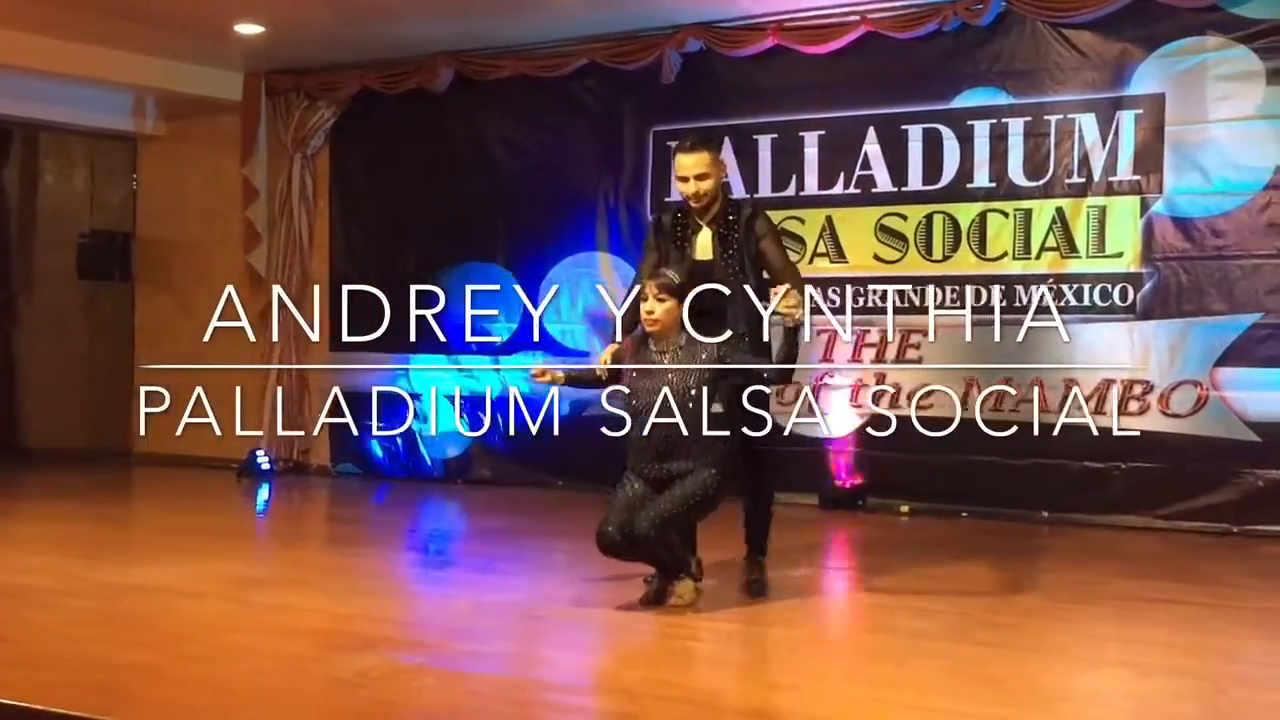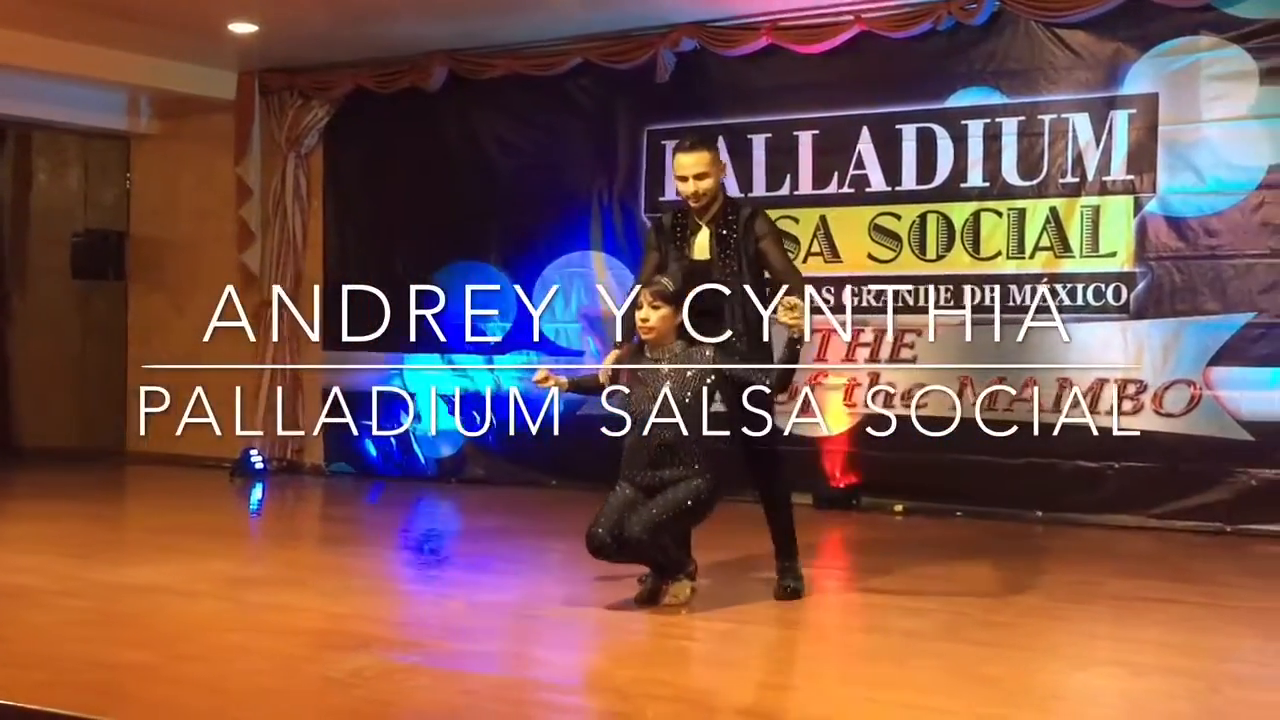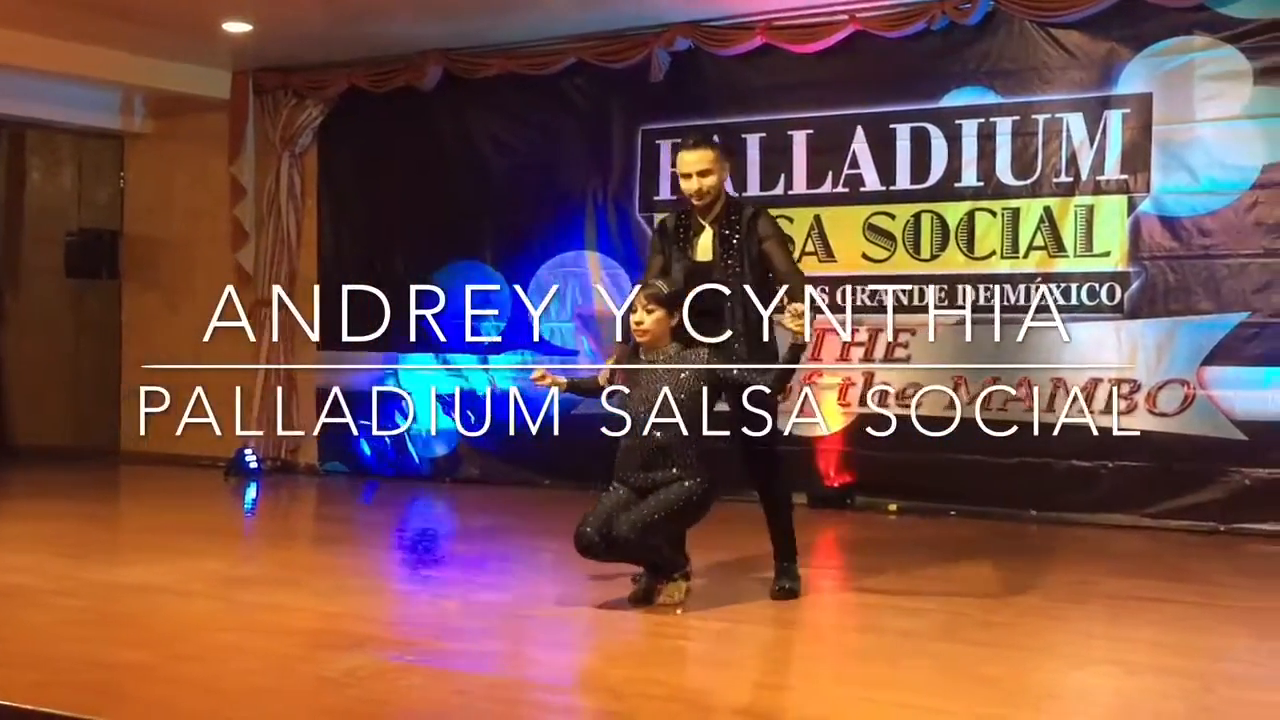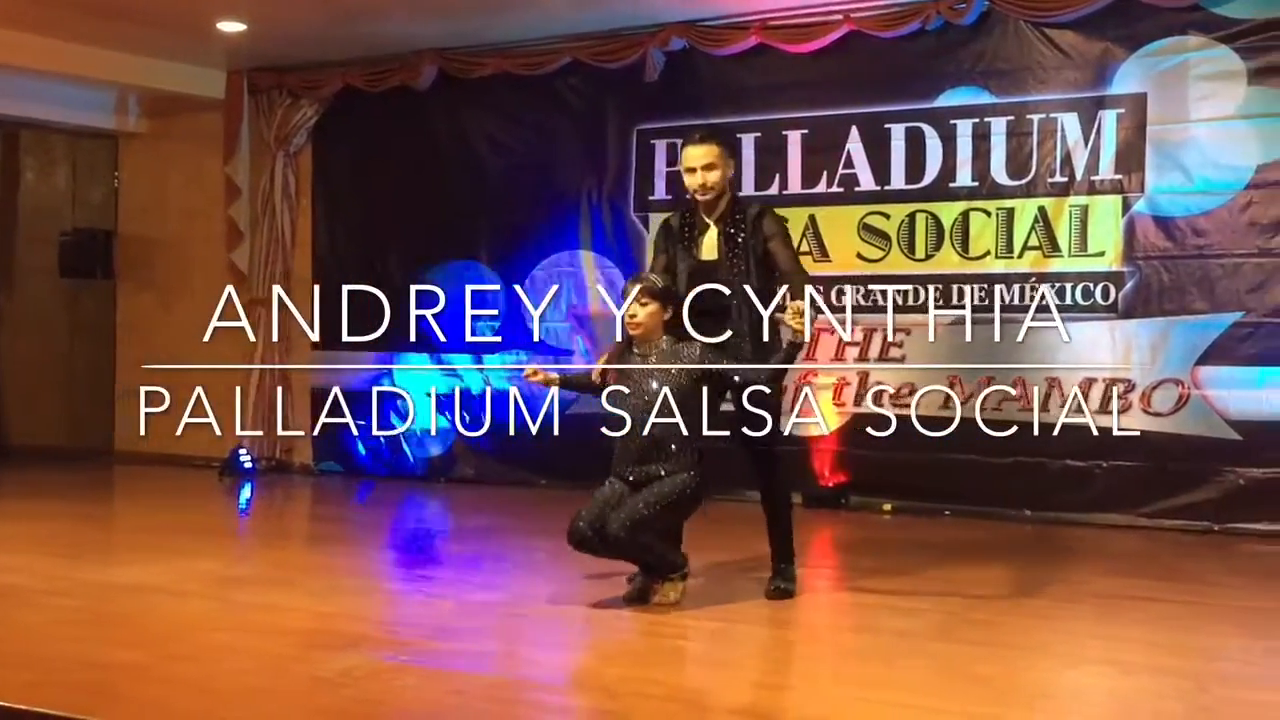
dt=0.1s
person 1, frame 1
left shoulder: (750, 222)
right shoulder: (666, 228)
left elbow: (785, 274)
left wrist: (792, 298)
right wrist: (619, 342)
left hip: (742, 353)
left knee: (748, 453)
left ankle: (756, 558)
person 1, frame 2
left shoulder: (750, 222)
right shoulder: (666, 230)
left elbow: (786, 275)
right elbow: (645, 292)
left wrist: (794, 302)
right wrist: (622, 345)
left hip: (743, 354)
left knee: (760, 455)
left ankle: (788, 561)
person 1, frame 3
left shoulder: (754, 223)
right shoulder: (670, 231)
left elbow: (790, 278)
left wrist: (798, 308)
right wrist: (623, 349)
left hip: (747, 356)
left knee: (760, 456)
left ankle: (786, 563)
person 1, frame 4
left shoulder: (760, 222)
right shoulder: (675, 229)
left elbow: (795, 279)
left wrist: (800, 307)
left hip: (752, 356)
left knee: (762, 456)
left ankle: (783, 564)
person 2, frame 1
left shoulder: (708, 351)
right shoulder: (631, 353)
left elbow: (774, 374)
right elbow: (603, 376)
left wrist: (790, 325)
right wrist: (559, 377)
left hip: (698, 471)
right hip: (644, 472)
left knee: (647, 527)
right knee: (611, 537)
left ankle: (685, 571)
right ankle: (667, 570)
person 2, frame 2
left shoulder: (704, 359)
left elbow: (771, 384)
right elbow: (604, 384)
left wrist: (794, 337)
right wrist: (561, 384)
left hip: (691, 479)
right hip: (636, 478)
left knee: (639, 530)
right knee: (600, 539)
left ankle: (681, 571)
right ankle: (661, 568)
person 2, frame 3
left shoulder: (699, 361)
left elbow: (769, 386)
right elbow: (603, 386)
left wrist: (797, 342)
right wrist: (560, 383)
left hip: (684, 481)
right hip: (631, 480)
left knee: (627, 530)
right knee: (589, 538)
left ankle: (675, 570)
right ankle: (655, 568)
person 2, frame 4
left shoulder: (692, 356)
right shoulder: (619, 357)
left elbow: (761, 379)
right elbow: (598, 382)
left wrist: (794, 342)
right wrist: (554, 379)
left hip: (678, 475)
right hip: (626, 474)
left knee: (620, 528)
right knee: (582, 533)
left ankle: (673, 569)
right ankle: (651, 568)
